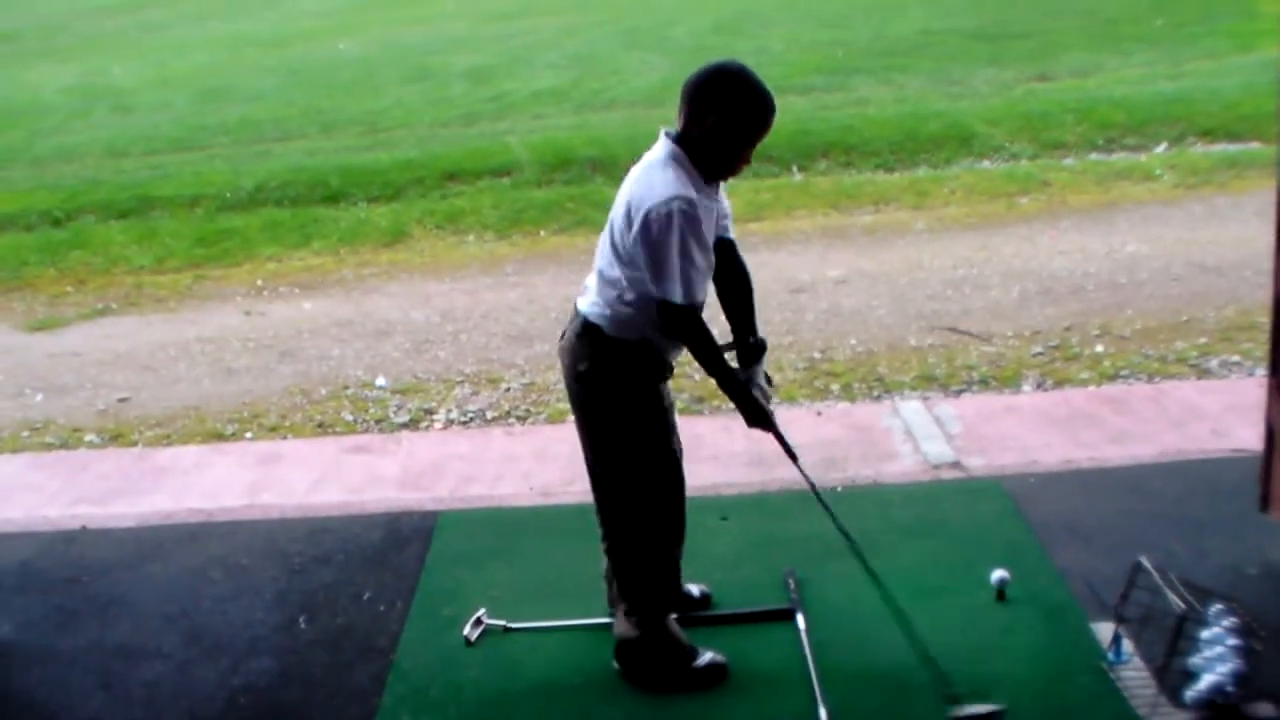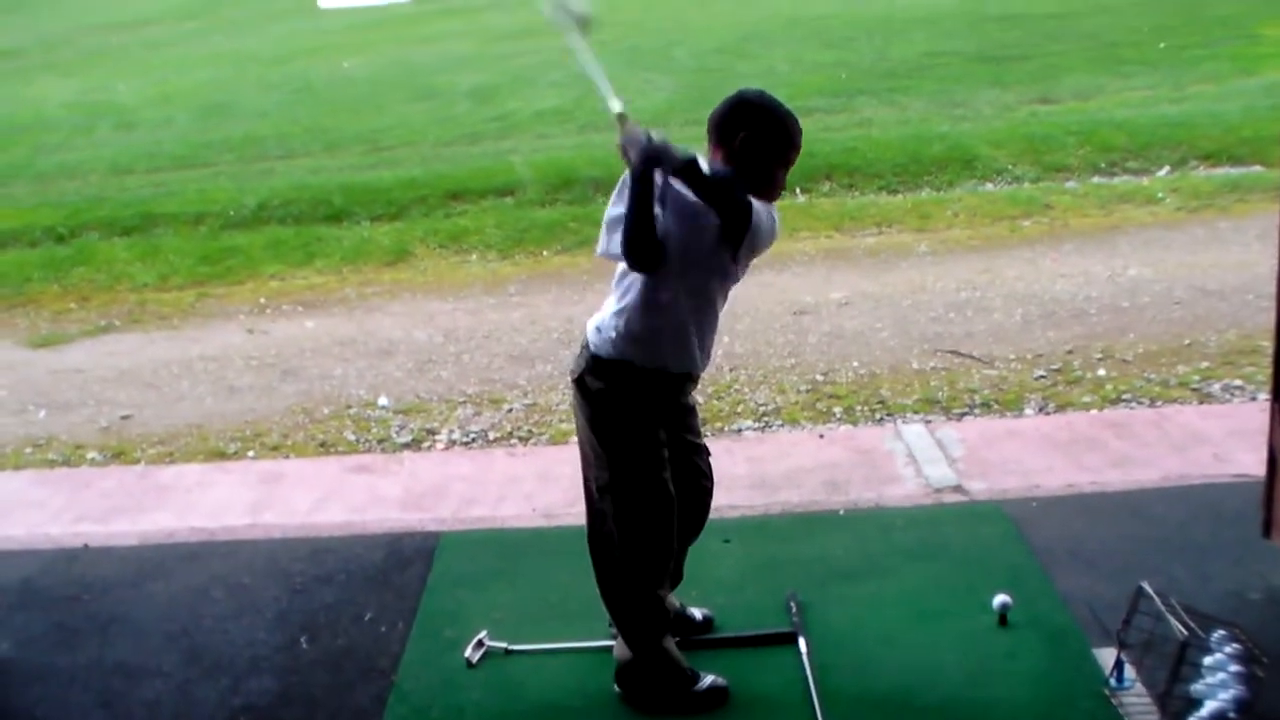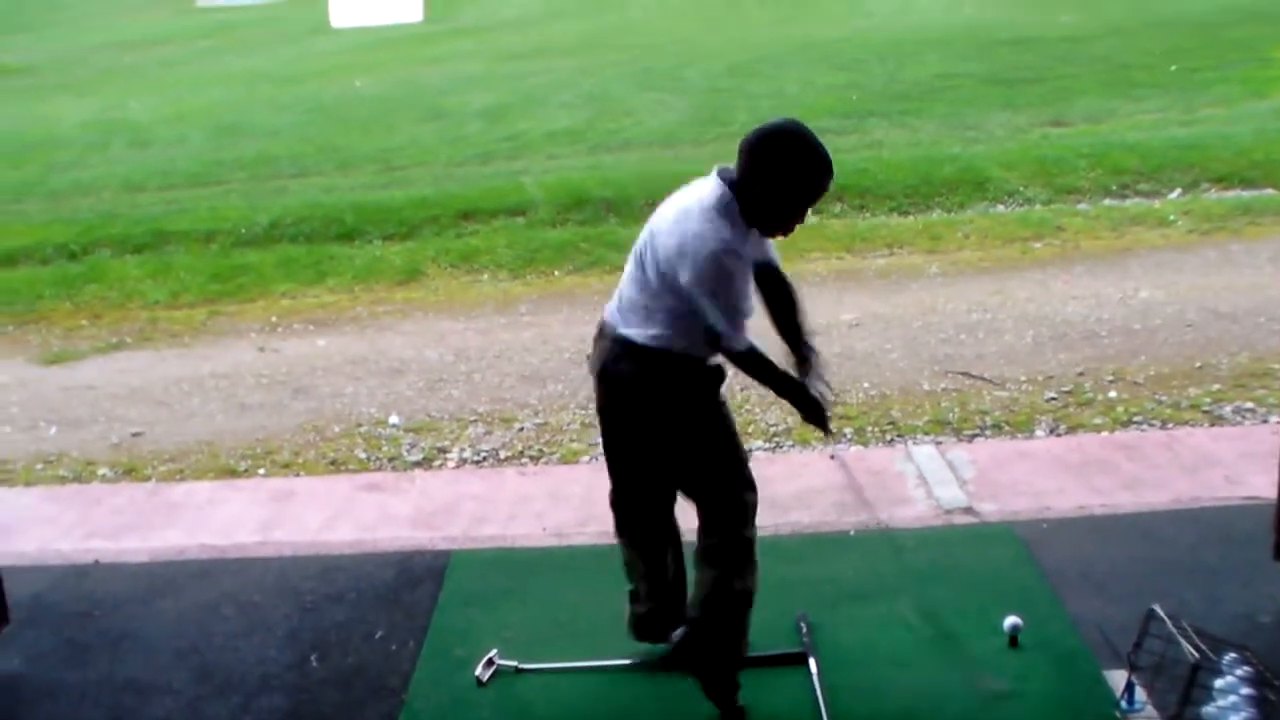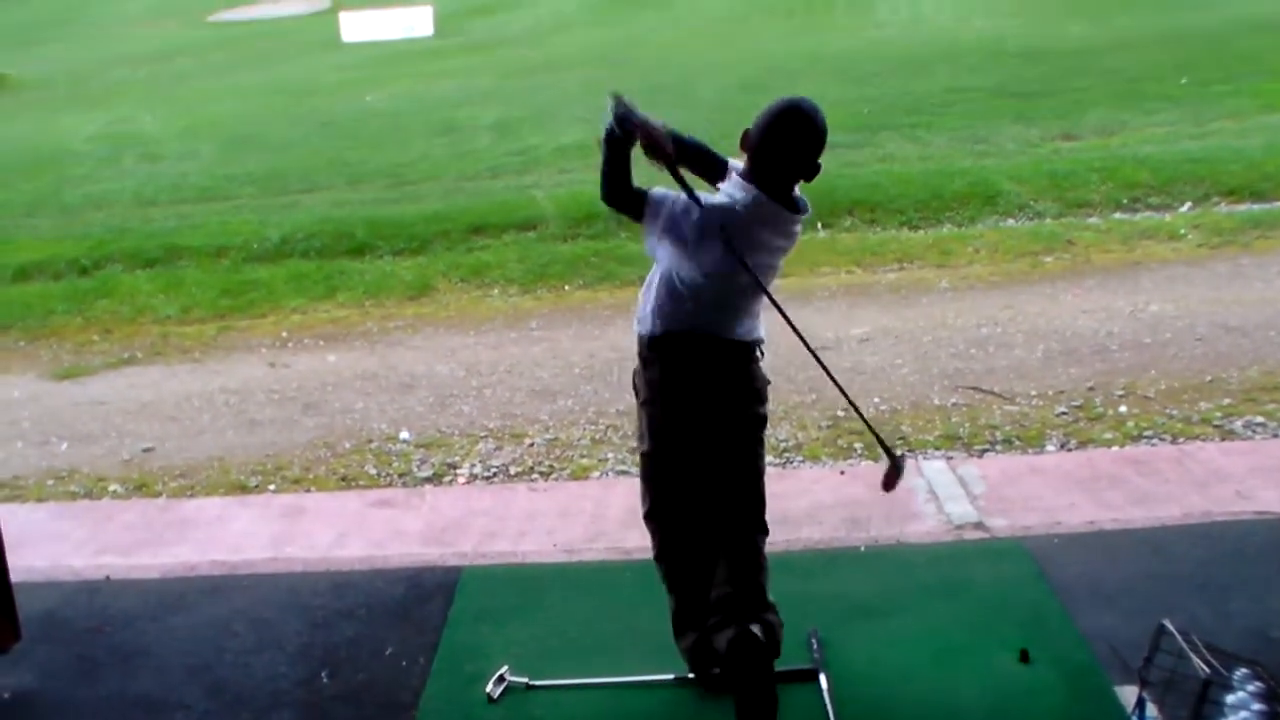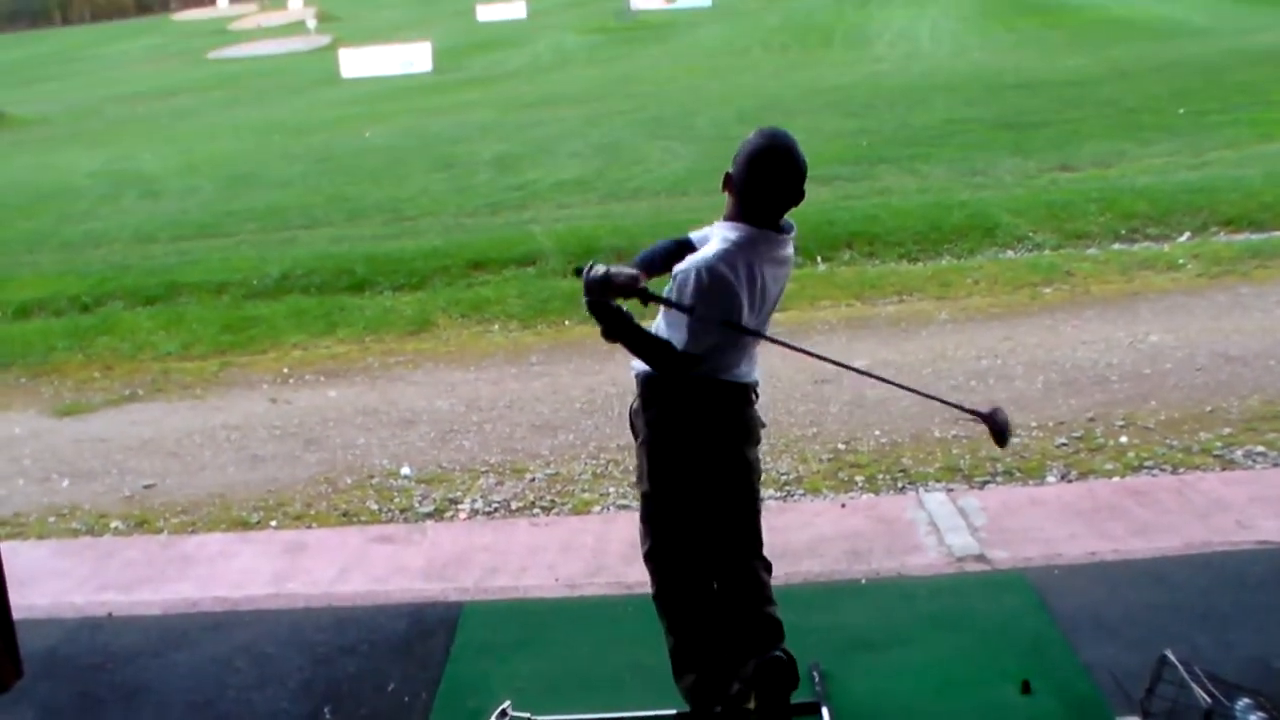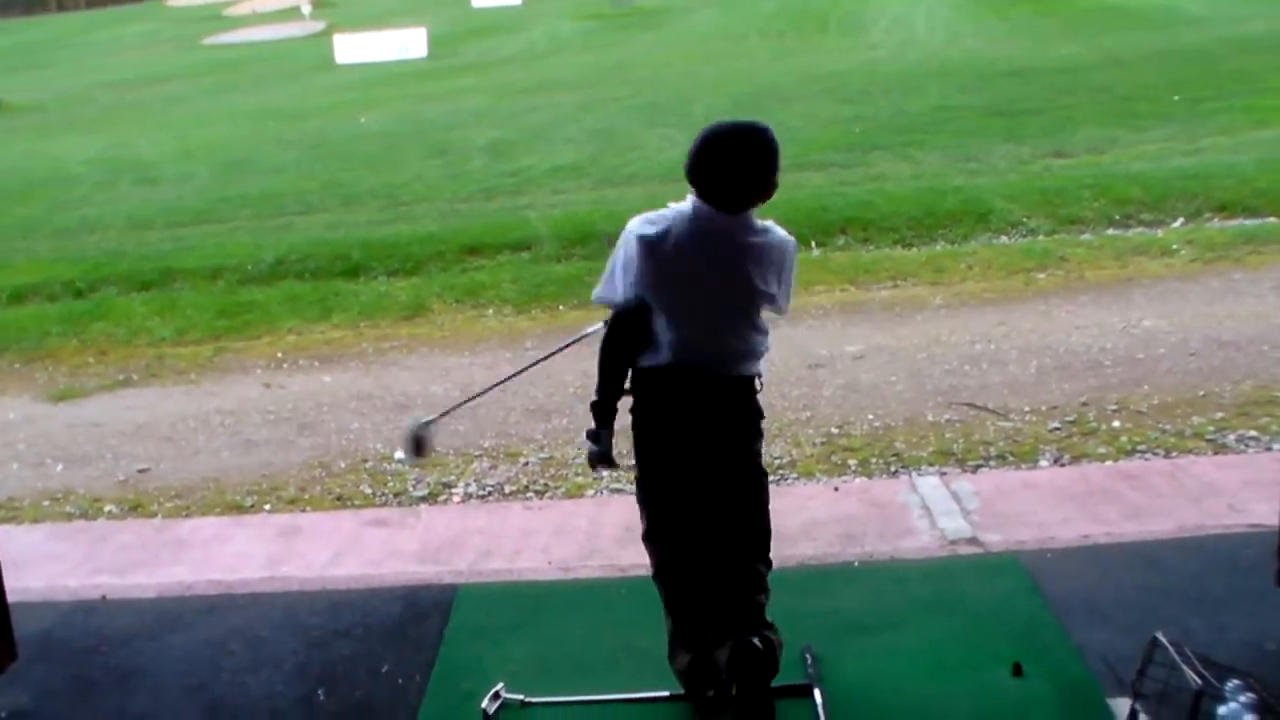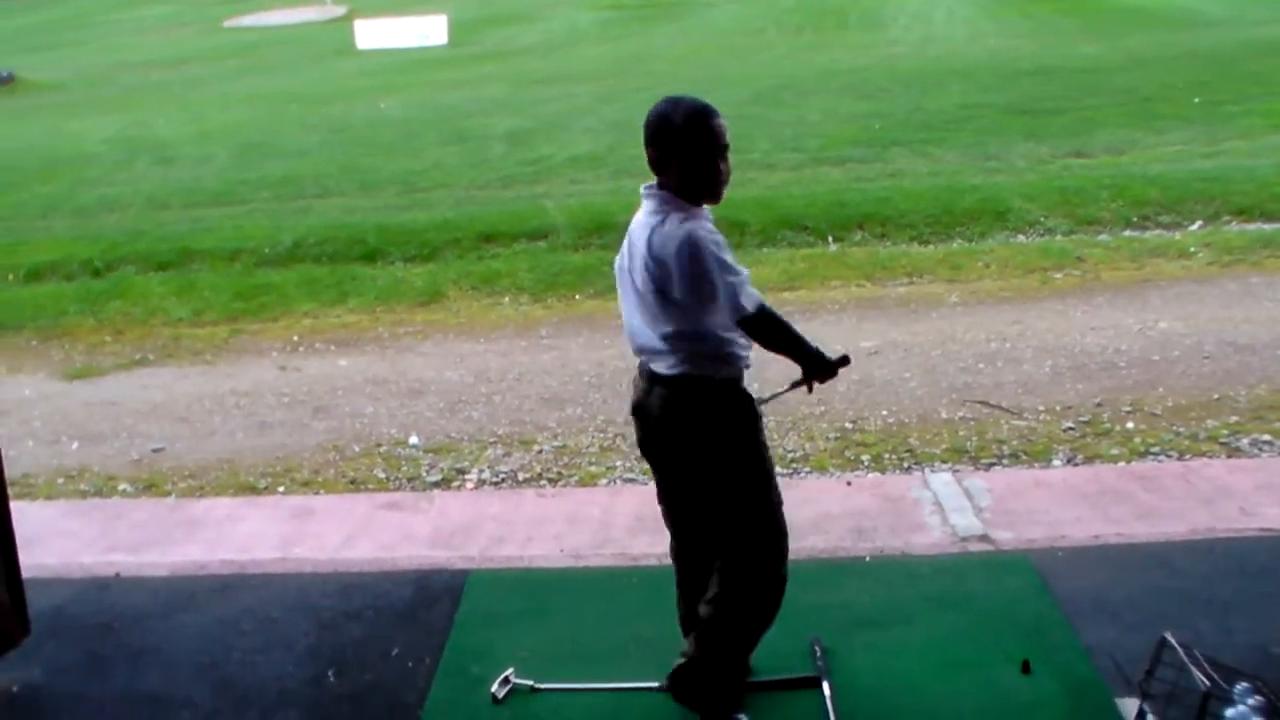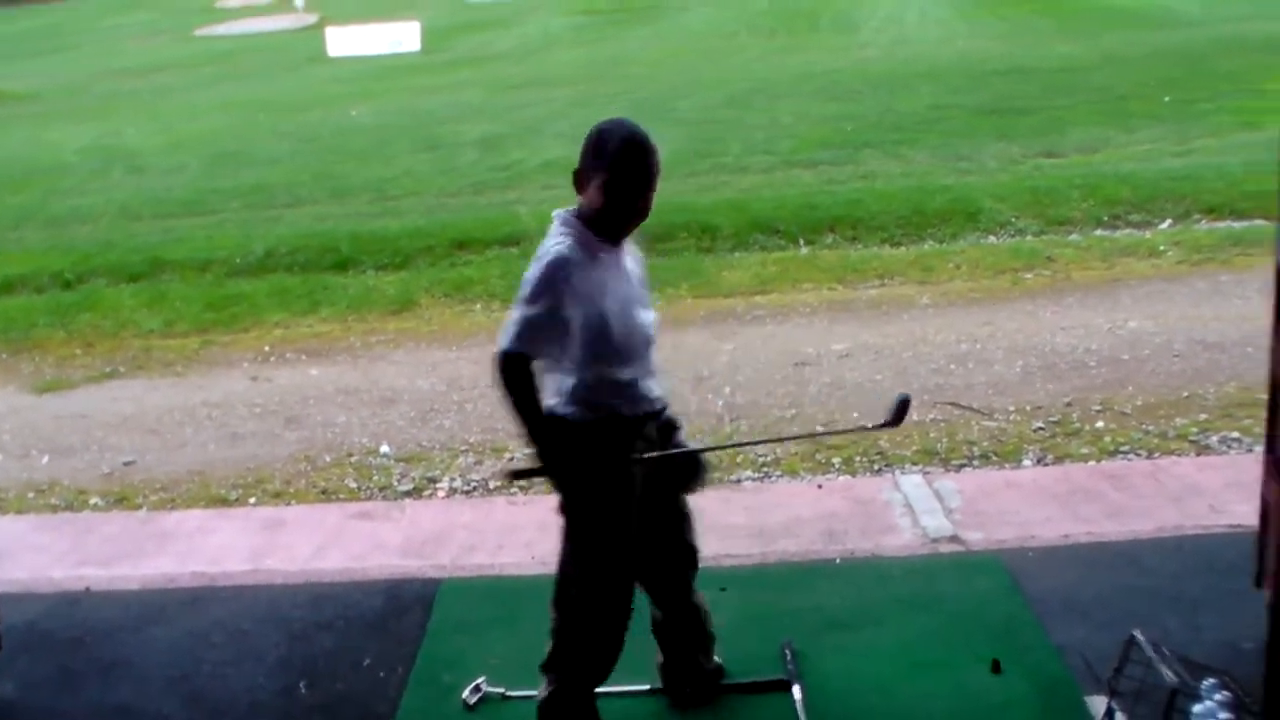
dt=0.4s
person 1, frame 1
left shoulder: (699, 178)
right shoulder: (671, 202)
left elbow: (727, 262)
right elbow: (676, 314)
left wrist: (752, 349)
right wrist: (737, 385)
left hip: (635, 352)
right hip: (611, 358)
left knee: (654, 484)
right knee: (646, 497)
left ankle: (646, 587)
right ankle: (646, 640)
person 1, frame 2
left shoulder: (759, 222)
right shoulder: (656, 190)
left elbow: (727, 198)
right elbow: (643, 257)
left wrist: (674, 163)
right wrist: (642, 171)
left hip: (674, 381)
right hip: (615, 380)
left knee: (689, 496)
right knee: (638, 524)
left ankle: (653, 606)
right ankle: (647, 666)
person 1, frame 3
left shoulder: (710, 192)
right shoulder: (720, 246)
left elbow: (772, 282)
right elbow: (731, 346)
left wrist: (805, 357)
right wrist: (796, 391)
left hip: (617, 359)
right hip: (673, 378)
left knee: (639, 501)
right knee: (727, 509)
left ankle: (657, 614)
right ankle: (712, 643)
person 1, frame 4
left shoulder: (709, 215)
right shoulder: (790, 211)
left elbow: (618, 199)
right elbow: (717, 166)
left wrist: (620, 139)
right wrist: (661, 137)
left hip: (673, 365)
right hip: (735, 367)
left knee: (675, 513)
right knee: (738, 514)
left ankle: (704, 641)
right ankle: (745, 631)
person 1, frame 5
left shoulder: (708, 271)
right shoulder: (779, 242)
left elbow: (677, 360)
right elbow: (689, 243)
left wrist: (611, 316)
right wrist: (635, 269)
left hip: (677, 411)
right hip: (734, 407)
left knee: (676, 554)
right knee: (739, 548)
right ankle: (761, 656)
person 1, frame 6
left shoulder: (643, 234)
right shoulder: (773, 245)
left elbow: (622, 333)
left wrist: (603, 418)
left hip: (659, 404)
right hip: (730, 404)
left knee: (673, 543)
right knee: (742, 542)
left ankle: (701, 664)
right ankle: (748, 645)
person 1, frame 7
left shoulder: (651, 224)
right shoulder: (688, 235)
right elbow: (751, 317)
right wrist: (812, 359)
left hip: (662, 397)
right hip: (704, 405)
left knee: (697, 542)
right knee: (755, 546)
left ankle: (715, 660)
person 1, frame 8
left shoulder: (623, 250)
right shoulder: (562, 263)
right elbow: (512, 360)
left wrist: (666, 426)
right wrist: (551, 449)
left hip: (642, 432)
right hip: (593, 446)
left knee: (673, 557)
right knee: (599, 589)
left ankle: (690, 669)
